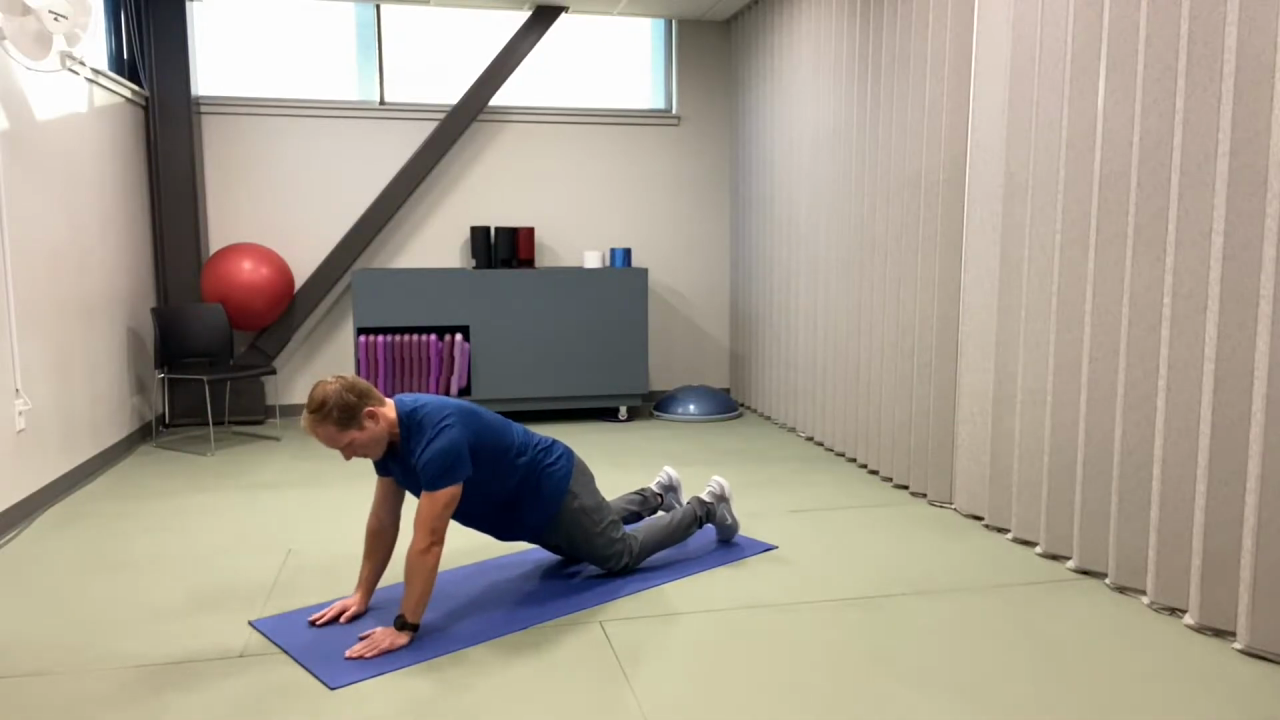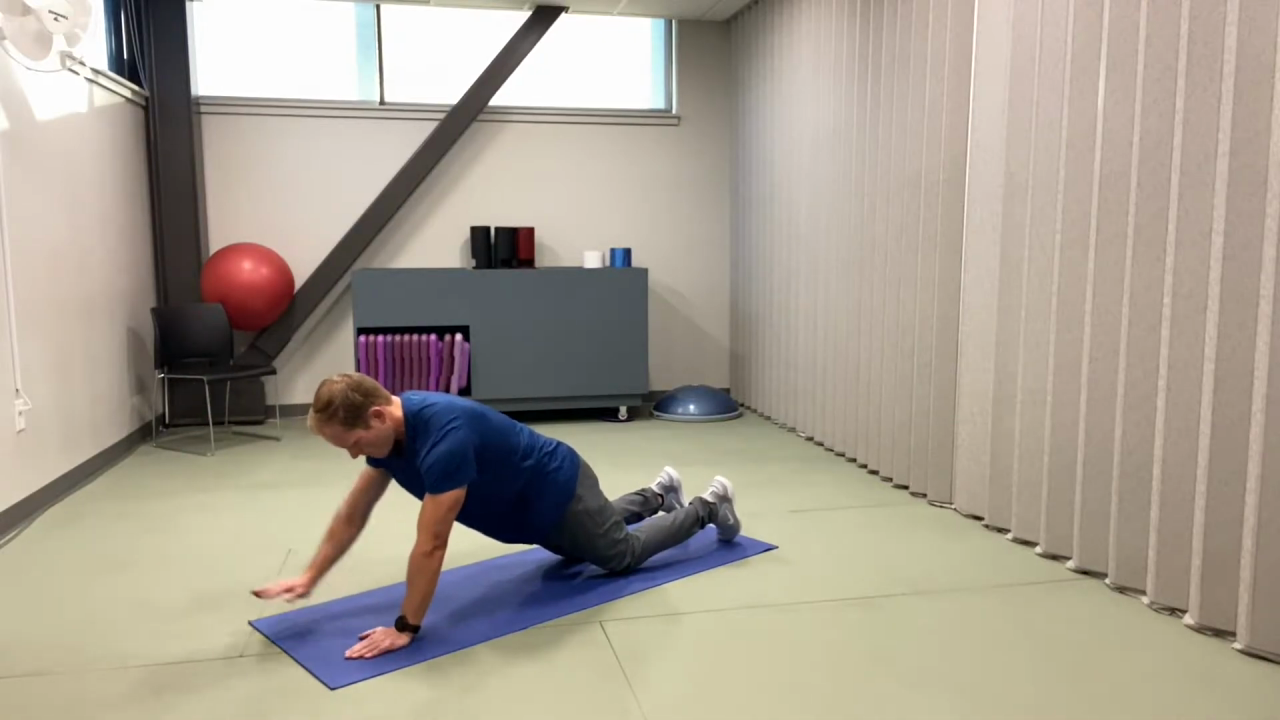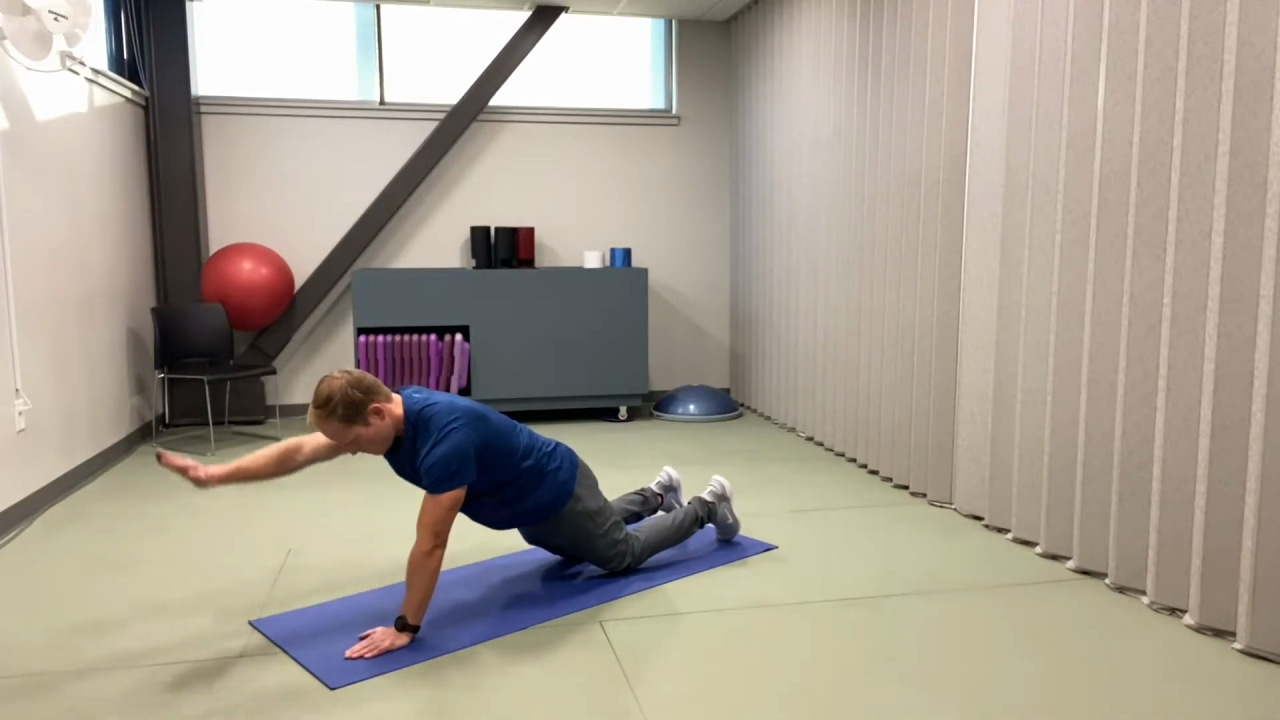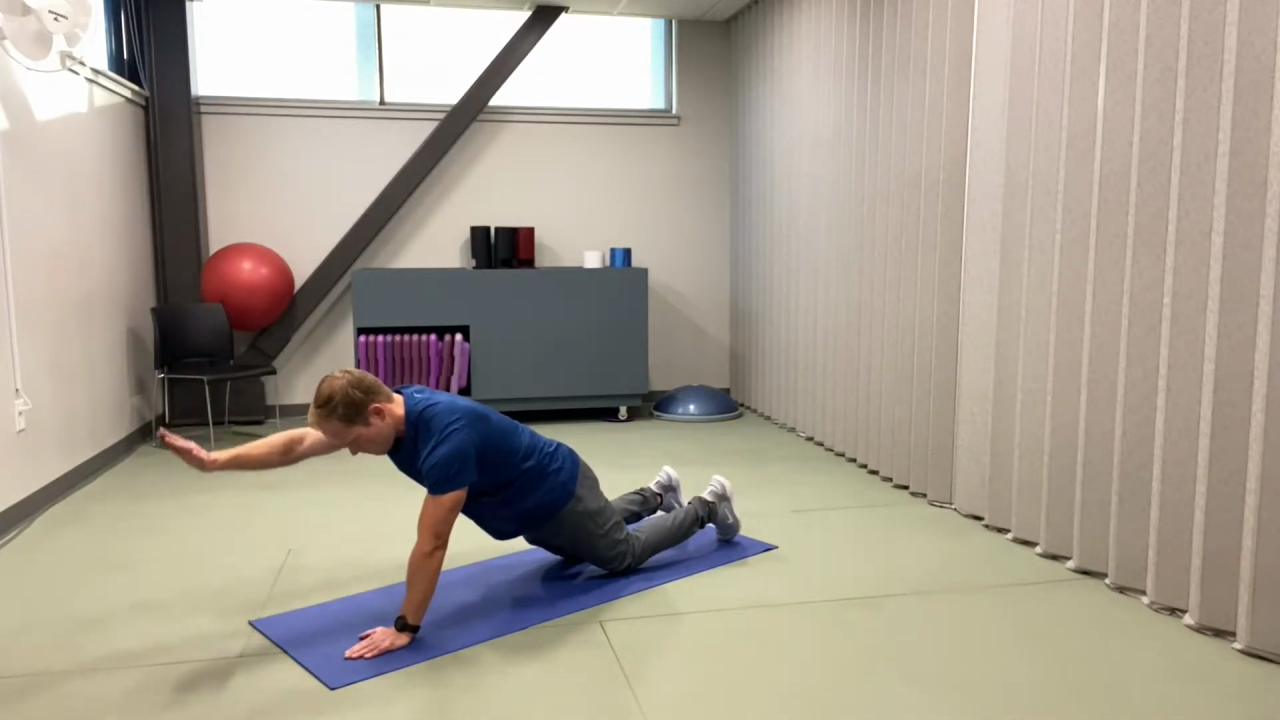
dt=0.3s
person 1, frame 1
left shoulder: (438, 436)
right shoulder: (386, 430)
left elbow: (427, 542)
right elbow: (383, 521)
left wrist: (404, 627)
right wrist: (362, 594)
left hip: (553, 486)
right hip: (527, 502)
left knee: (620, 555)
right knee: (576, 550)
left ankle: (706, 506)
right ankle: (657, 494)
person 1, frame 2
left shoulder: (444, 437)
right shoulder: (382, 425)
left elbow: (430, 545)
right elbow: (354, 511)
left wrist: (404, 628)
right wrist: (310, 577)
left hip: (558, 488)
right hip: (530, 504)
left knee: (622, 555)
right knee: (577, 551)
left ankle: (708, 506)
right ankle: (657, 494)
person 1, frame 3
left shoulder: (445, 436)
right shoulder: (384, 411)
left elbow: (430, 544)
right elbow: (298, 451)
left wrist: (405, 628)
right wrist: (214, 473)
left hip: (557, 490)
right hip: (531, 499)
left knee: (621, 555)
right knee: (573, 552)
left ankle: (707, 506)
right ankle: (656, 493)
person 1, frame 4
left shoulder: (446, 435)
right shoulder: (389, 407)
left elbow: (430, 545)
right elbow: (299, 443)
left wrist: (405, 628)
right wrist: (215, 458)
left hip: (559, 492)
right hip: (532, 499)
left knee: (621, 554)
right knee: (575, 552)
left ankle: (707, 507)
right ankle: (655, 495)
